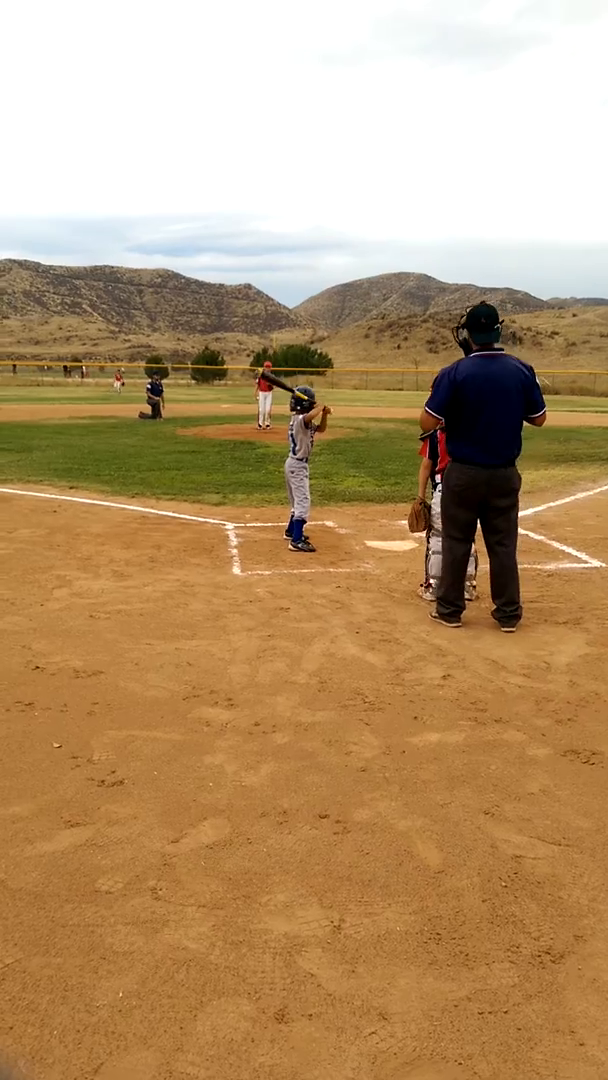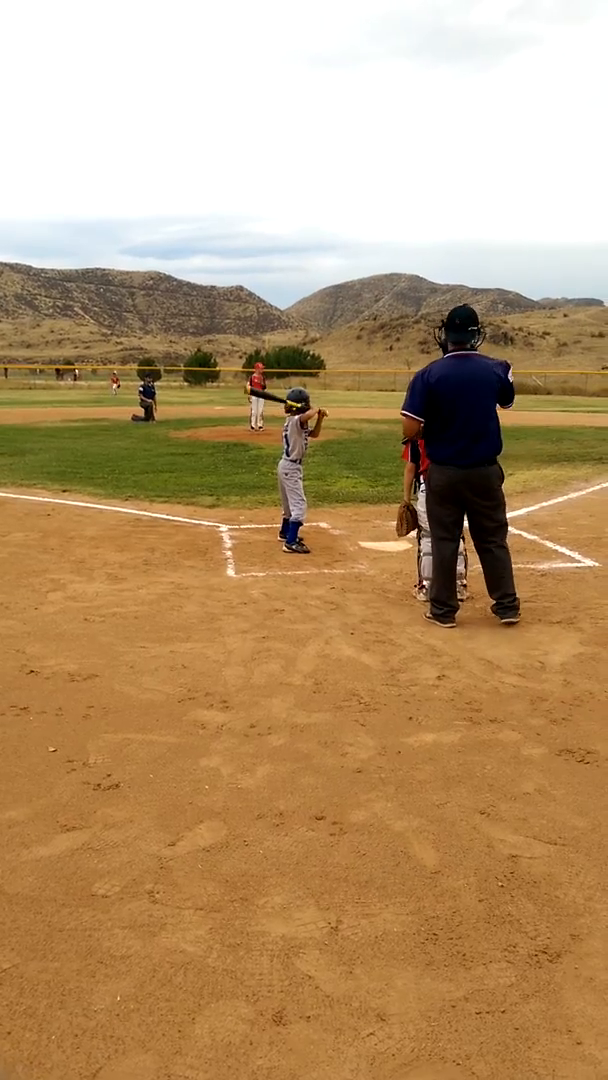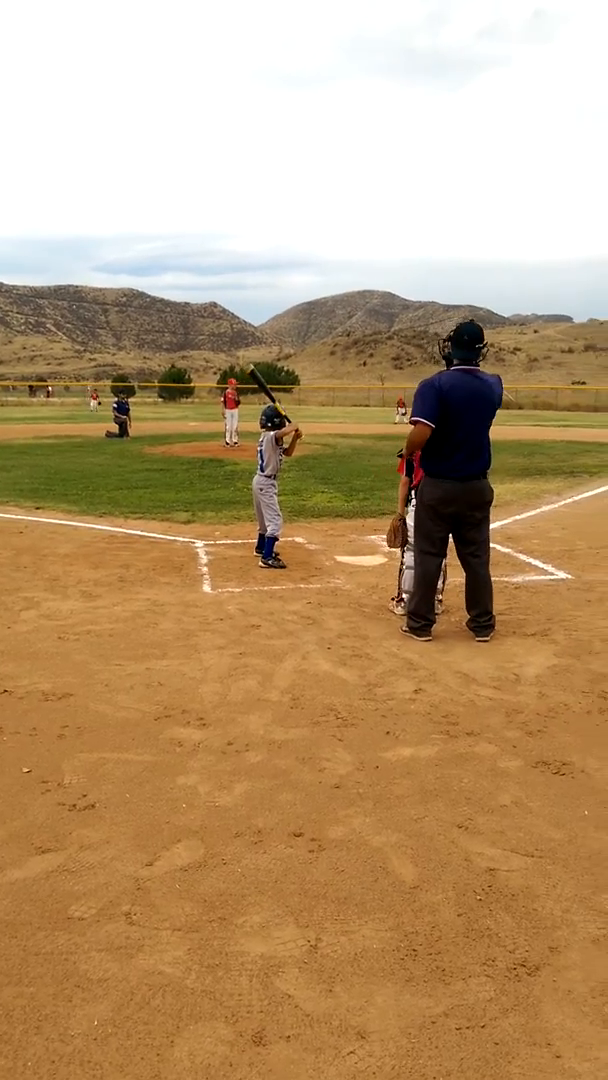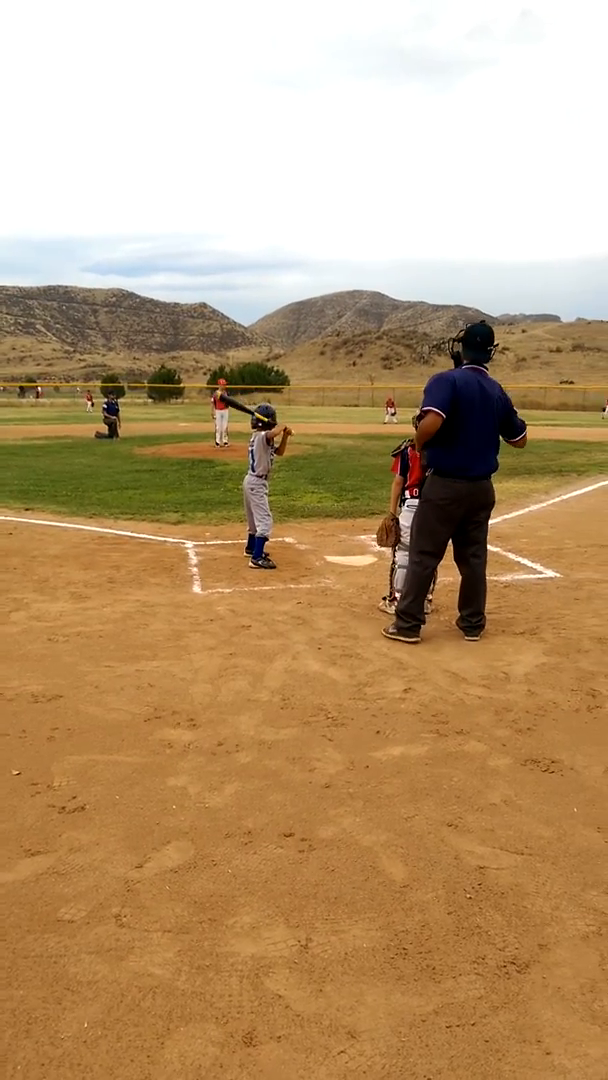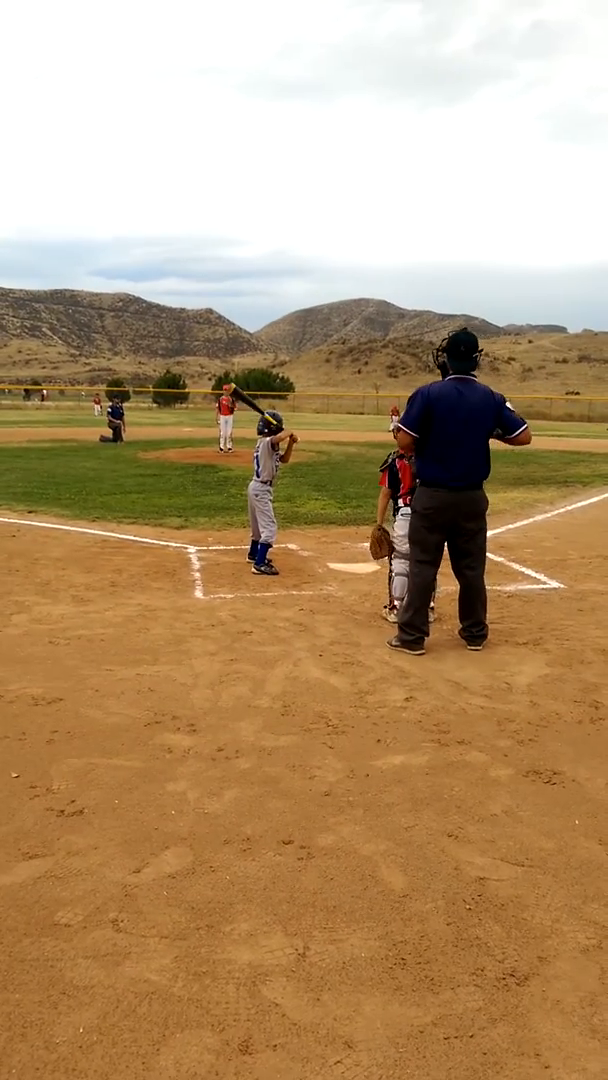
dt=0.5s
person 1, frame 1
left shoulder: (455, 373)
right shoulder: (522, 371)
left elbow: (427, 423)
right elbow: (539, 419)
left hip: (463, 473)
right hip: (504, 473)
left knee: (456, 542)
right knee: (503, 545)
left ankle: (449, 609)
right ankle: (508, 613)
person 1, frame 2
left shoulder: (428, 375)
right shoulder: (496, 369)
left elbow: (410, 429)
right elbow: (507, 402)
left wrist: (428, 433)
left hip: (444, 473)
right hip: (485, 471)
left knee: (444, 542)
right knee: (493, 540)
left ankle: (443, 609)
right ankle: (507, 606)
person 1, frame 3
left shoulder: (435, 385)
right shoulder: (492, 386)
left elbow: (420, 434)
left wrist: (409, 451)
left hip: (438, 486)
right hip: (476, 486)
left knee: (428, 556)
right knee: (477, 557)
left ankle: (420, 623)
right ankle: (482, 623)
person 1, frame 4
left shoulder: (447, 380)
right shoulder: (498, 393)
left elbow: (430, 424)
right elbow: (520, 440)
left wrist: (418, 443)
left hip: (445, 484)
right hip: (481, 487)
left knee: (424, 555)
right knee: (474, 556)
left ankle: (407, 624)
right ankle: (472, 623)
person 1, frame 5
left shoulder: (428, 394)
right shoulder: (491, 398)
left elbow: (404, 442)
right elbow: (523, 436)
left wrist: (426, 447)
left hip: (433, 495)
right hip: (472, 497)
left knee: (423, 566)
right knee: (471, 567)
left ankle: (412, 636)
right ankle: (474, 632)
